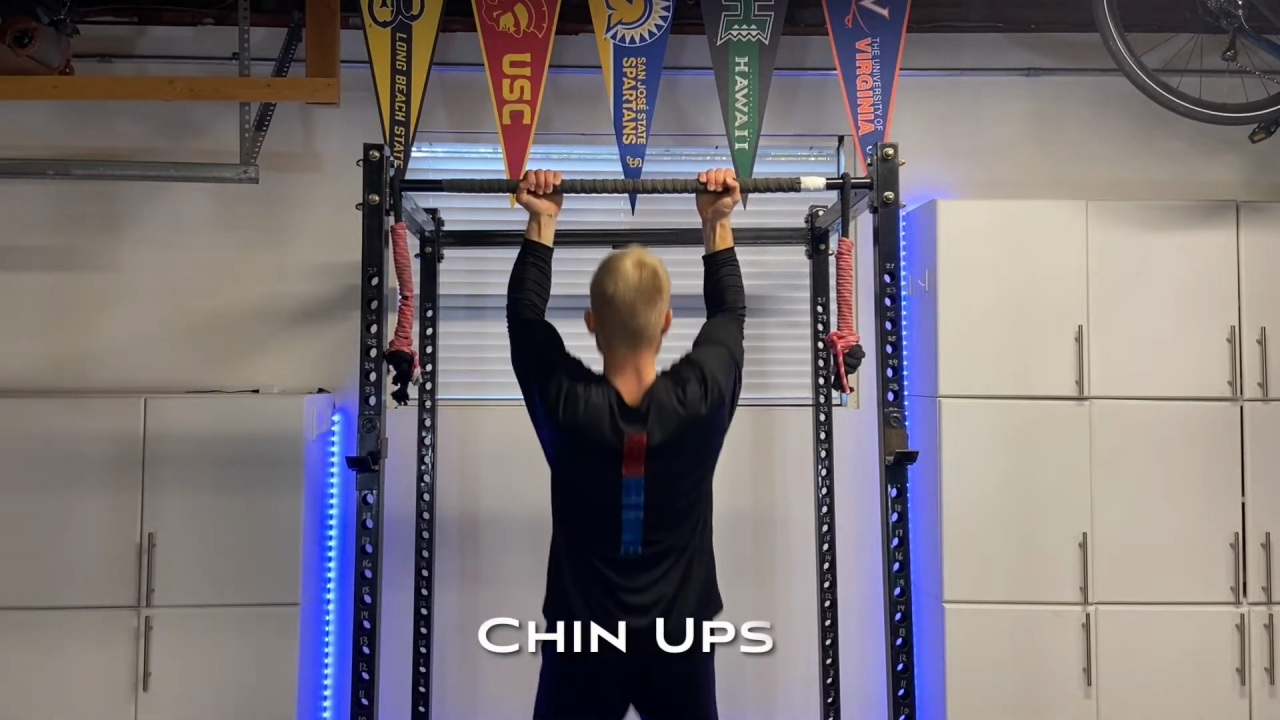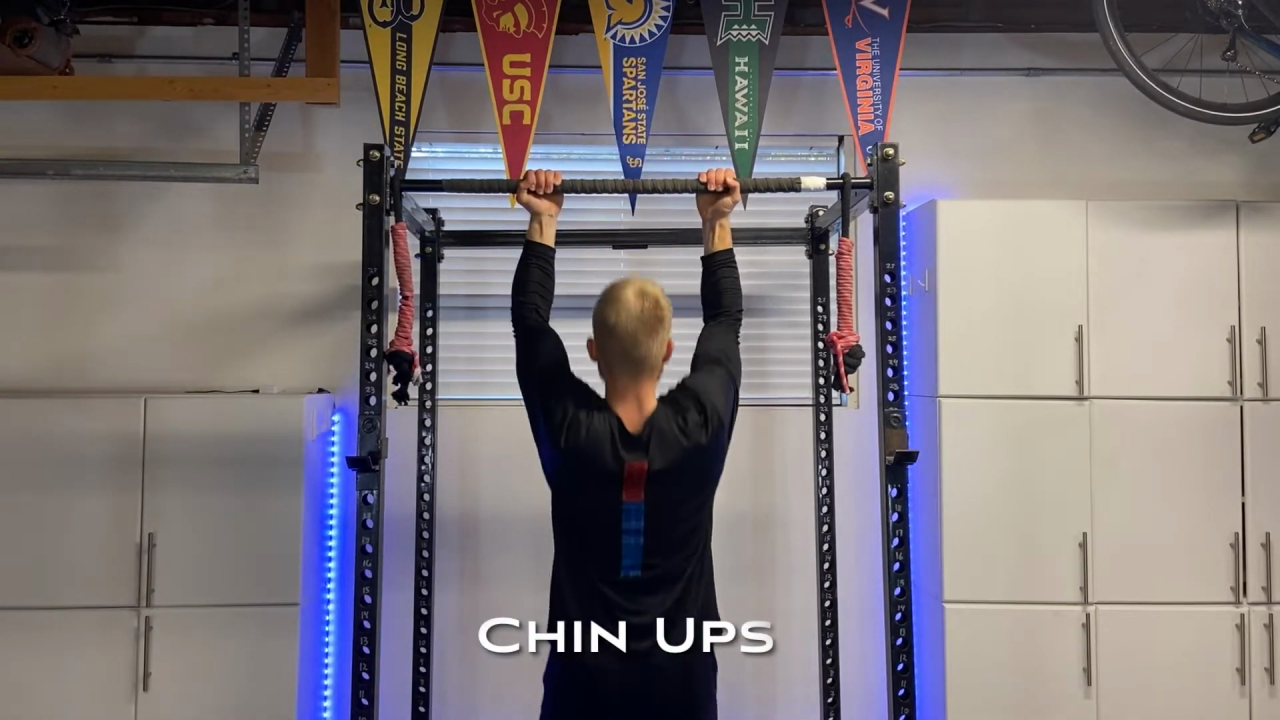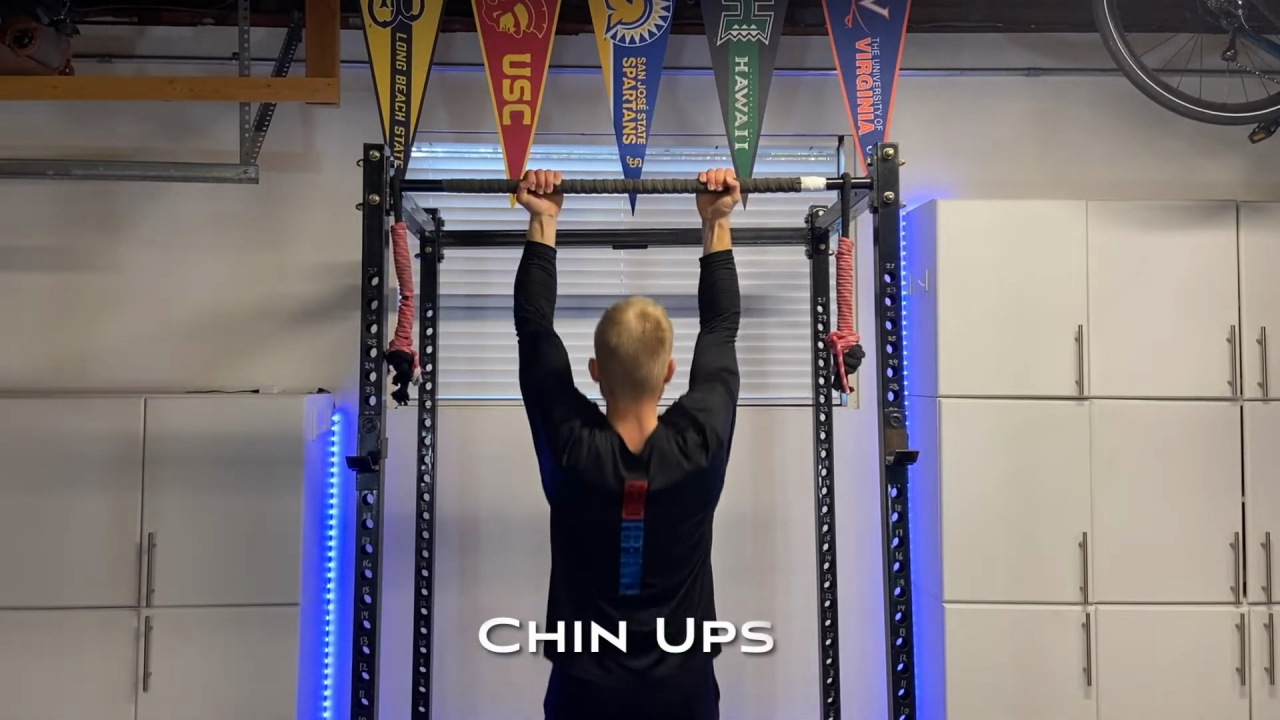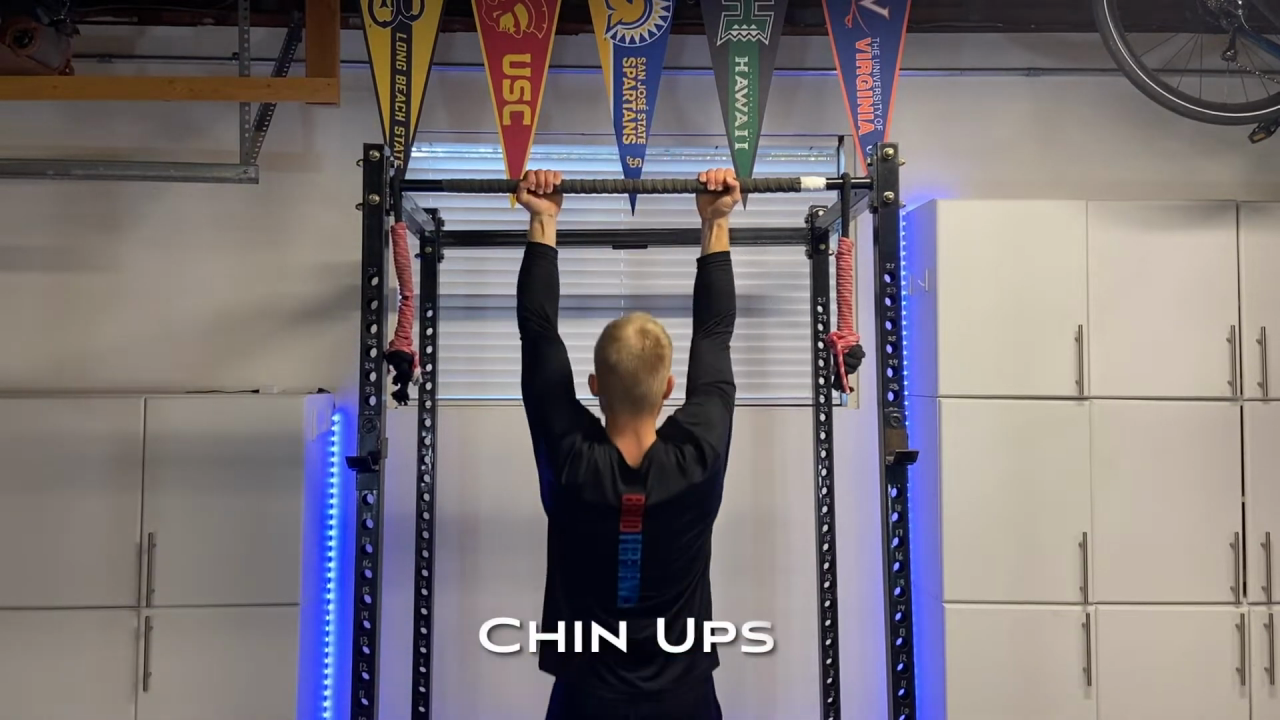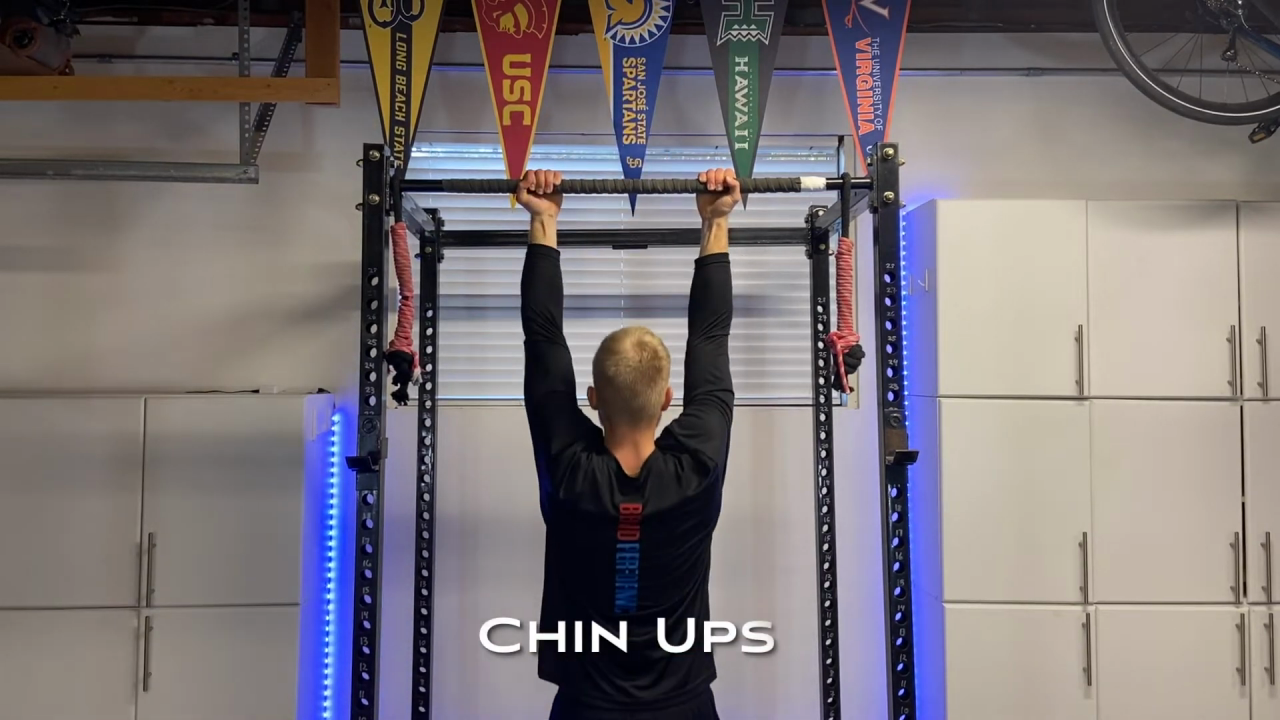
dt=0.1s
person 1, frame 1
left shoulder: (566, 407)
right shoulder: (701, 401)
left elbow: (523, 315)
right elbow: (730, 313)
left wrist: (542, 221)
right wrist: (717, 222)
left hip: (583, 641)
right hip: (678, 638)
person 1, frame 2
left shoulder: (569, 436)
right shoulder: (700, 429)
left elbow: (530, 324)
right elbow: (725, 322)
left wrist: (543, 222)
right wrist: (717, 222)
left hip: (586, 670)
right hip: (679, 669)
person 1, frame 3
left shoulder: (568, 449)
right shoulder: (701, 445)
left elbow: (532, 326)
right elbow: (722, 325)
left wrist: (543, 222)
right wrist: (717, 222)
person 1, frame 4
left shoulder: (568, 465)
right shoulder: (698, 460)
left elbow: (538, 332)
right elbow: (714, 332)
left wrist: (543, 222)
right wrist: (716, 223)
person 1, frame 5
left shoulder: (567, 475)
right shoulder: (698, 469)
left elbow: (542, 335)
right elbow: (712, 334)
left wrist: (543, 222)
right wrist: (715, 224)
